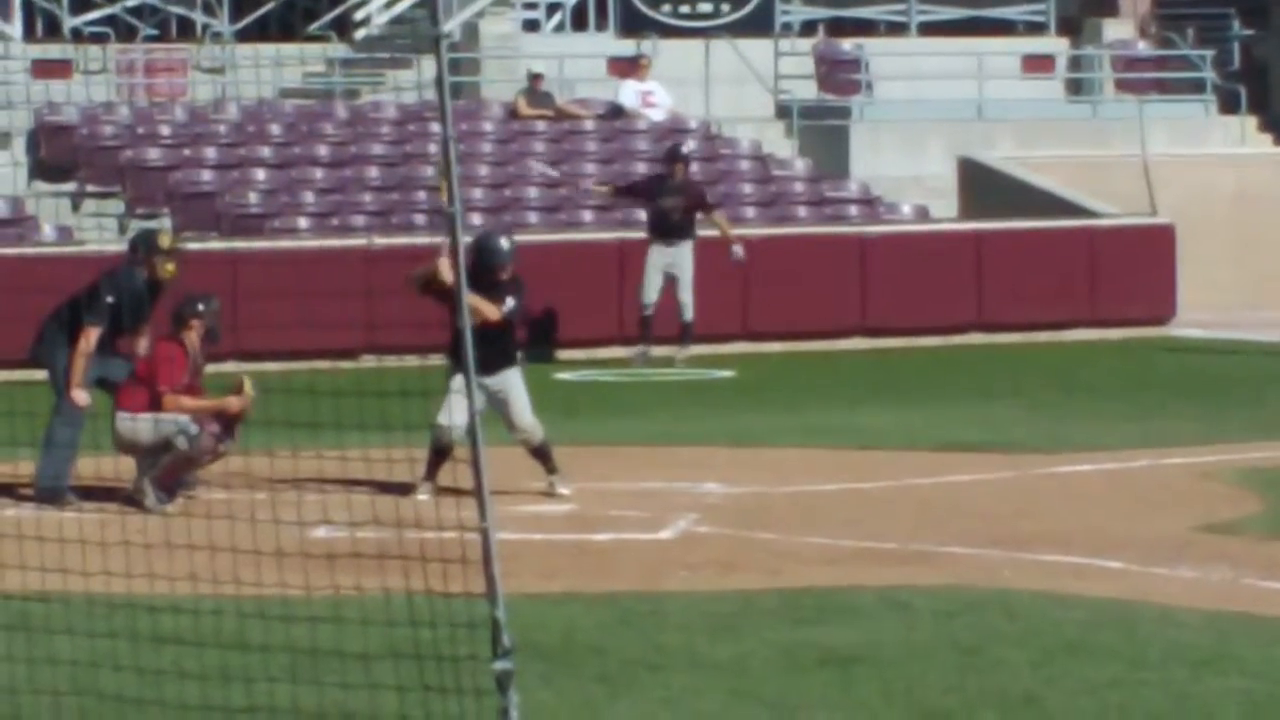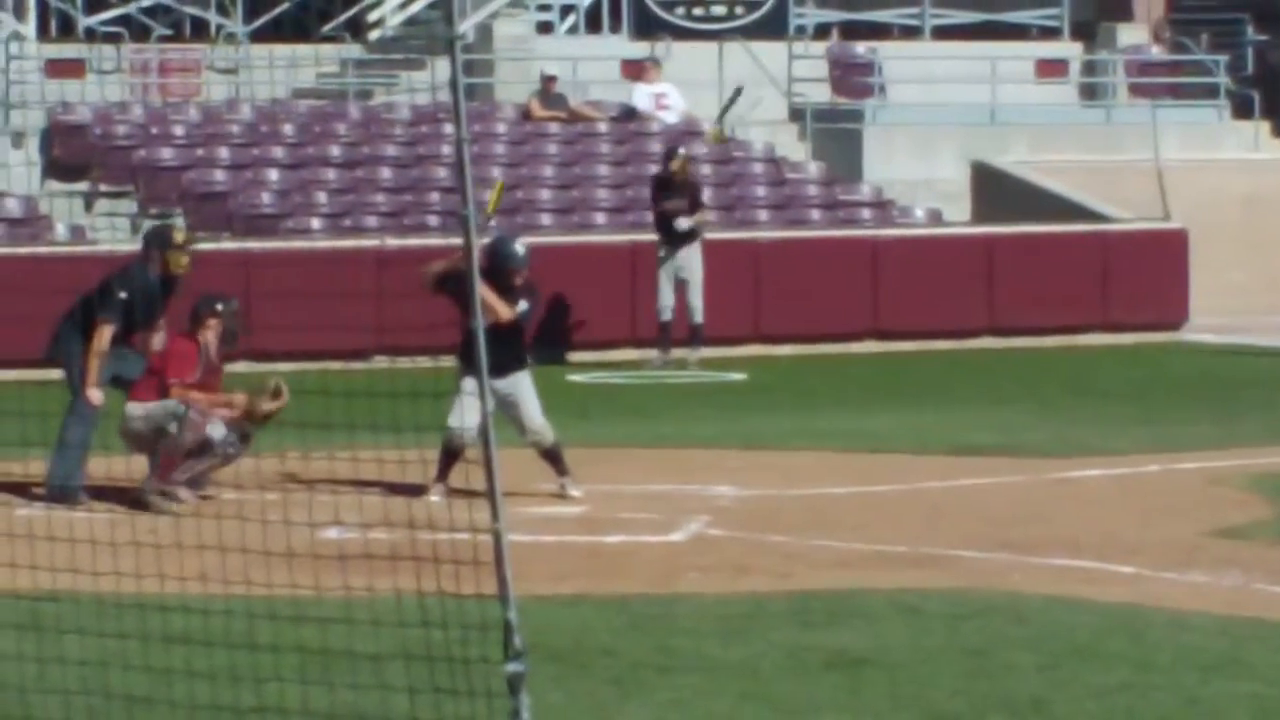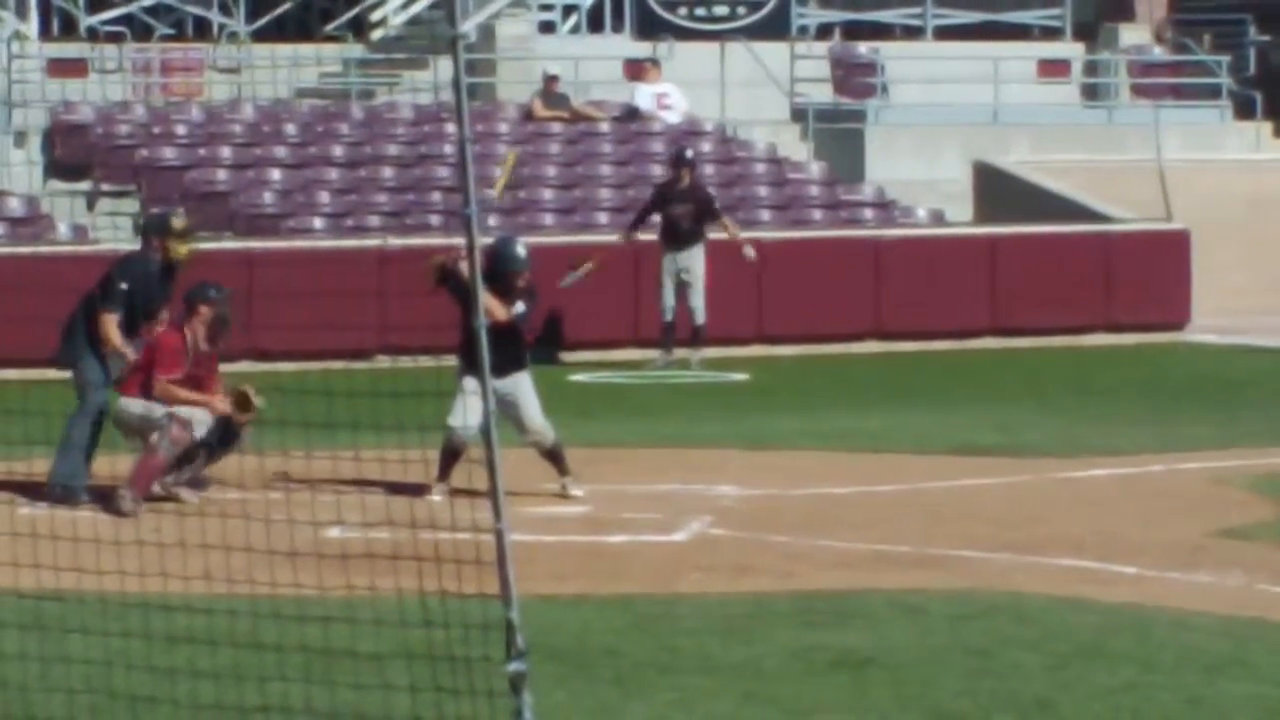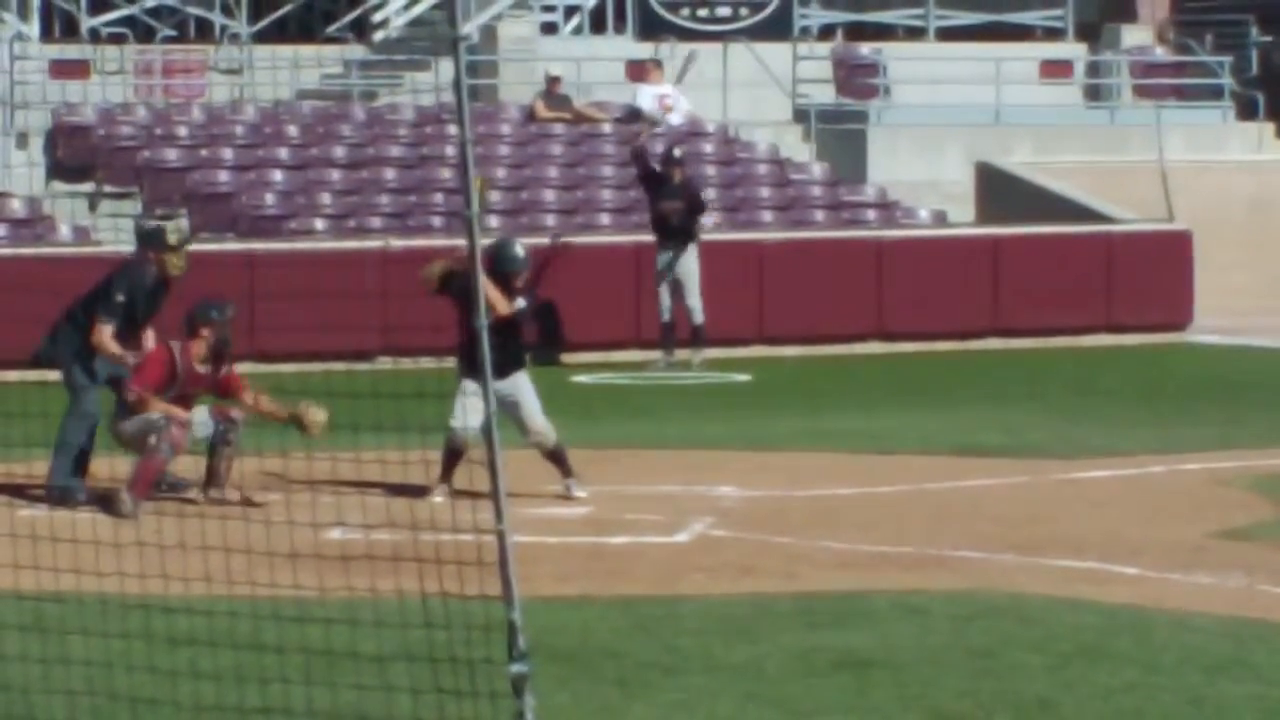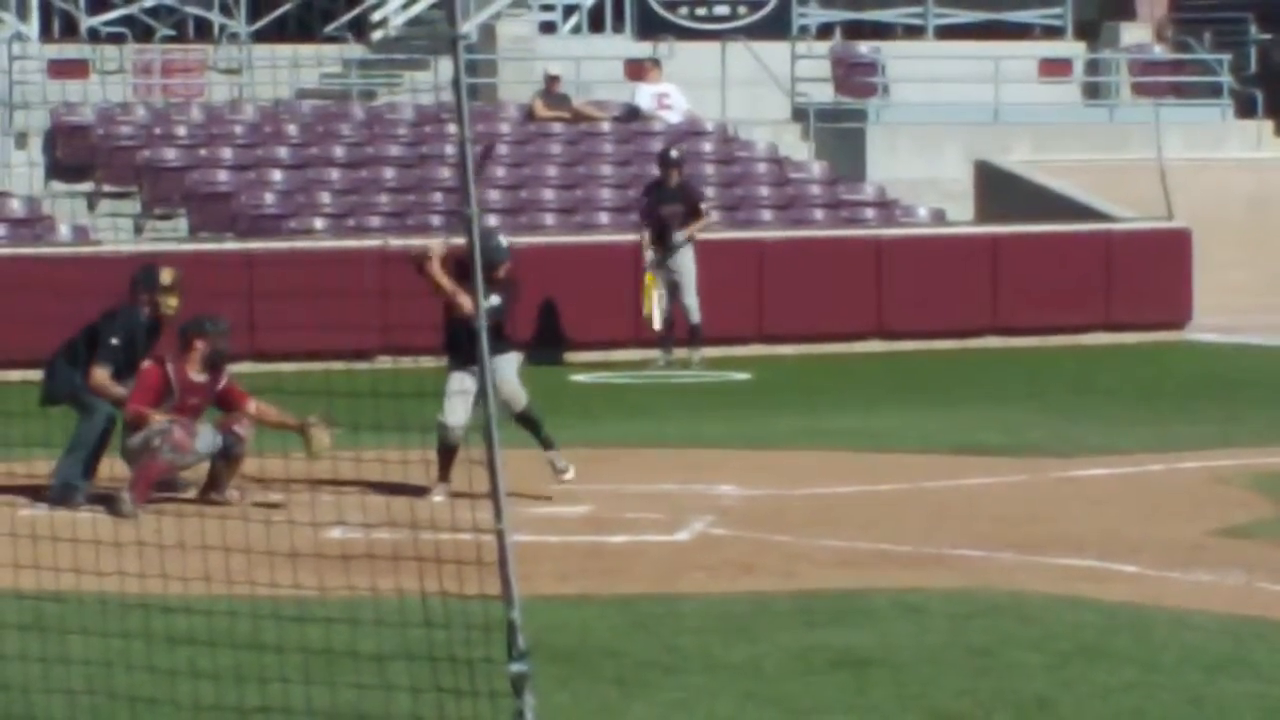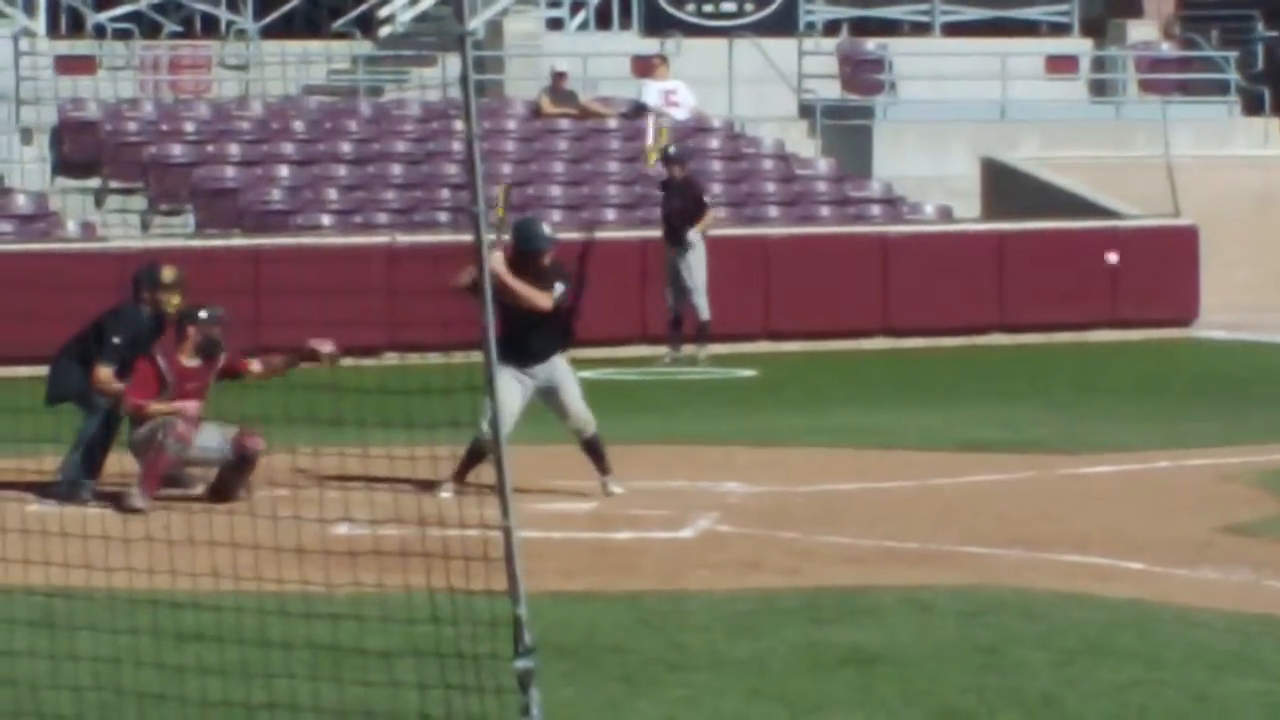
dt=0.4s
person 1, frame 1
left shoulder: (151, 284)
right shoulder: (115, 285)
left elbow: (141, 329)
right elbow: (87, 339)
right wrist: (76, 386)
left hip: (104, 347)
right hip: (65, 342)
right knee: (73, 406)
right ankle: (50, 485)
person 1, frame 2
left shoulder: (165, 280)
right shoulder: (128, 281)
left elbow: (155, 323)
right elbow: (102, 337)
right wrist: (91, 385)
left hip: (120, 345)
right hip: (81, 340)
right knee: (87, 405)
right ankle: (62, 484)
person 1, frame 3
left shoulder: (166, 268)
right shoulder: (129, 269)
left elbow: (159, 315)
right elbow: (107, 325)
right wrist: (132, 357)
left hip: (127, 340)
right hip: (92, 340)
right knee: (94, 404)
right ankle: (64, 483)
person 1, frame 4
left shoulder: (159, 280)
right shoulder: (127, 279)
right elbow: (100, 338)
right wrist: (132, 361)
left hip: (115, 345)
right hip: (78, 341)
right knee: (86, 404)
right ankle: (63, 484)
person 1, frame 5
left shoulder: (151, 320)
right shoulder: (121, 322)
left elbow: (137, 359)
right elbow: (97, 380)
left hip: (111, 374)
right hip: (72, 373)
right knee: (103, 412)
right ankle: (66, 485)
person 1, frame 6
left shoulder: (155, 319)
right shoulder: (124, 320)
left elbow: (142, 358)
right elbow: (101, 380)
left hip: (113, 371)
right hip: (75, 372)
right knee: (107, 408)
right ankle: (71, 481)
person 2, frame 1
left shoulder: (512, 285)
right shoulder: (462, 279)
left elbow: (493, 313)
right elbow: (416, 280)
left wrist: (453, 283)
right wrist: (437, 268)
left hip: (503, 370)
right hip: (465, 371)
left knee: (525, 425)
right knee: (448, 428)
left ankle: (554, 476)
right ankle: (428, 480)
person 2, frame 2
left shoulder: (524, 290)
right shoulder: (466, 281)
left elbow: (505, 314)
right elbow: (429, 275)
right wrist: (457, 261)
left hip: (513, 373)
right hip: (475, 374)
left knee: (537, 428)
right knee: (460, 431)
left ankle: (565, 478)
right ankle: (440, 481)
person 2, frame 3
left shoulder: (525, 293)
right shoulder: (472, 281)
left elbow: (501, 314)
right elbow: (435, 268)
left wrist: (471, 278)
right wrist: (457, 260)
left hip: (513, 374)
right hip: (475, 374)
left knee: (537, 428)
right knee: (459, 430)
left ankle: (566, 478)
right ankle: (441, 481)
person 2, frame 4
left shoulder: (521, 293)
right shoulder: (467, 283)
left elbow: (503, 308)
right elbow: (428, 276)
right wrist: (457, 263)
left hip: (512, 375)
right hip: (474, 377)
left knee: (539, 429)
right knee: (460, 431)
left ankle: (569, 478)
right ankle: (444, 482)
person 2, frame 5
left shoulder: (504, 284)
right shoulder: (456, 269)
left elbow: (470, 307)
right elbow: (420, 262)
left wrist: (438, 272)
right wrist: (437, 255)
left hip: (498, 355)
right hip: (462, 364)
left knee: (512, 395)
right knee: (451, 424)
left ankle: (551, 451)
right ankle: (443, 481)
person 2, frame 6
left shoulder: (555, 272)
right shoulder: (502, 269)
left elbow: (545, 303)
right elbow: (458, 284)
left wrist: (504, 276)
right wrist: (481, 269)
left hip: (551, 362)
right hip: (512, 367)
left knee: (581, 419)
right knee: (492, 431)
left ankle: (606, 476)
right ankle: (456, 478)
person 3, frame 1
left shoulder: (693, 188)
right shoulder: (651, 184)
left elbow: (712, 212)
right elbow: (624, 190)
left wrist: (733, 240)
right wrist: (599, 189)
left hip: (682, 248)
right hip: (657, 247)
left knee: (685, 299)
right knee: (647, 298)
left ankle: (683, 351)
right ankle: (644, 347)
person 3, frame 2
left shoulder: (692, 186)
right shoulder: (659, 182)
left elbow: (702, 212)
right elbow: (669, 174)
left wrist: (690, 220)
right wrist: (679, 156)
left hip: (689, 249)
right hip: (666, 250)
left knee: (694, 302)
right knee: (664, 303)
left ankle: (694, 352)
right ankle: (664, 352)
person 3, frame 3
left shoulder: (700, 192)
right shoulder: (662, 190)
left elbow: (721, 218)
right elbow: (646, 212)
left wrist: (742, 243)
right wrist: (630, 231)
left hip: (693, 251)
right hip: (670, 252)
left knee: (696, 303)
right knee: (668, 304)
left ankle: (696, 352)
right ankle: (666, 352)
person 3, frame 4
left shoulder: (689, 187)
right shoulder: (653, 181)
left elbow: (702, 210)
right elbow: (638, 156)
left wrist: (705, 217)
left hip: (685, 250)
right hip: (663, 251)
left knee: (692, 301)
right knee: (664, 304)
left ankle: (698, 351)
right ankle: (667, 352)
person 3, frame 5
left shoulder: (689, 189)
right shoulder: (652, 189)
left elbow: (705, 218)
right elbow: (645, 221)
left wrist: (686, 232)
right wrist: (647, 250)
left hip: (682, 251)
right hip: (659, 253)
left knee: (689, 300)
right knee: (663, 304)
left ankle: (696, 350)
right ankle: (666, 351)
person 3, frame 6
left shoulder: (692, 185)
right shoulder: (668, 184)
left elbow: (708, 212)
left wrist: (696, 229)
left hip: (691, 249)
right hip: (672, 249)
left knee: (698, 297)
right knee: (673, 300)
left ankle: (703, 346)
right ankle: (674, 347)
person 4, frame 1
left shoulder: (193, 356)
right shoulder: (170, 351)
left elbow: (193, 402)
right elbow: (168, 402)
left wrist: (230, 405)
right wrist: (220, 404)
left hip: (156, 425)
right hip: (133, 425)
left knee: (222, 433)
right knee: (202, 431)
left ankle: (162, 477)
right ankle: (150, 486)
person 4, frame 2
left shoulder: (213, 359)
right shoulder: (183, 347)
left elbow: (211, 406)
right elbow: (176, 395)
left wrist: (241, 407)
right wrist: (226, 400)
left hip: (175, 427)
right hip: (141, 419)
left knee: (235, 438)
right knee: (192, 413)
left ankle: (174, 480)
right ankle: (155, 485)
person 4, frame 3
left shoulder: (209, 347)
right shoulder: (173, 339)
left elbow: (213, 391)
right elbow: (161, 389)
left wrist: (235, 406)
right wrist: (207, 401)
left hip: (169, 412)
right hip: (136, 408)
left knee: (230, 429)
right knee: (177, 429)
left ankle: (168, 481)
right ankle: (130, 494)
person 4, frame 4
left shoulder: (216, 366)
right shoulder: (167, 357)
left elbow: (250, 398)
right elbow: (132, 395)
left wrist: (292, 415)
right wrist: (172, 410)
right hip: (132, 422)
left knee: (230, 418)
right knee: (175, 432)
left ankle: (215, 489)
right ankle: (128, 496)
person 4, frame 5
left shoulder: (217, 378)
right shoulder: (160, 371)
left elbow: (254, 407)
right elbow: (132, 414)
left wrist: (300, 425)
right wrist: (175, 420)
left hip: (181, 447)
right hip: (141, 446)
left knee: (240, 427)
right knee: (178, 433)
left ankle: (215, 490)
right ankle: (131, 497)
person 4, frame 6
left shoulder: (214, 359)
right shoulder: (155, 362)
left elbow: (259, 367)
right elbow: (131, 407)
left wrist: (303, 355)
right wrist: (177, 407)
left hip: (188, 437)
right hip: (150, 438)
left knee: (252, 444)
right knee: (181, 426)
left ankle: (224, 489)
right ankle: (141, 492)
